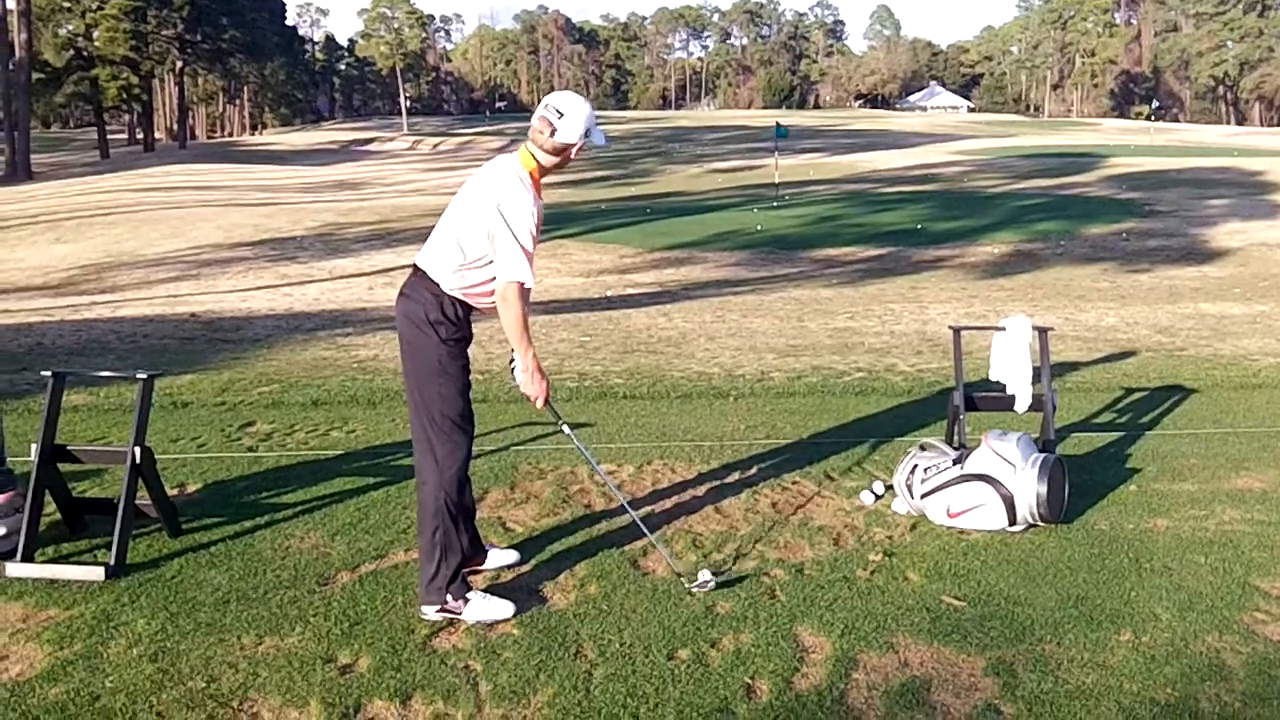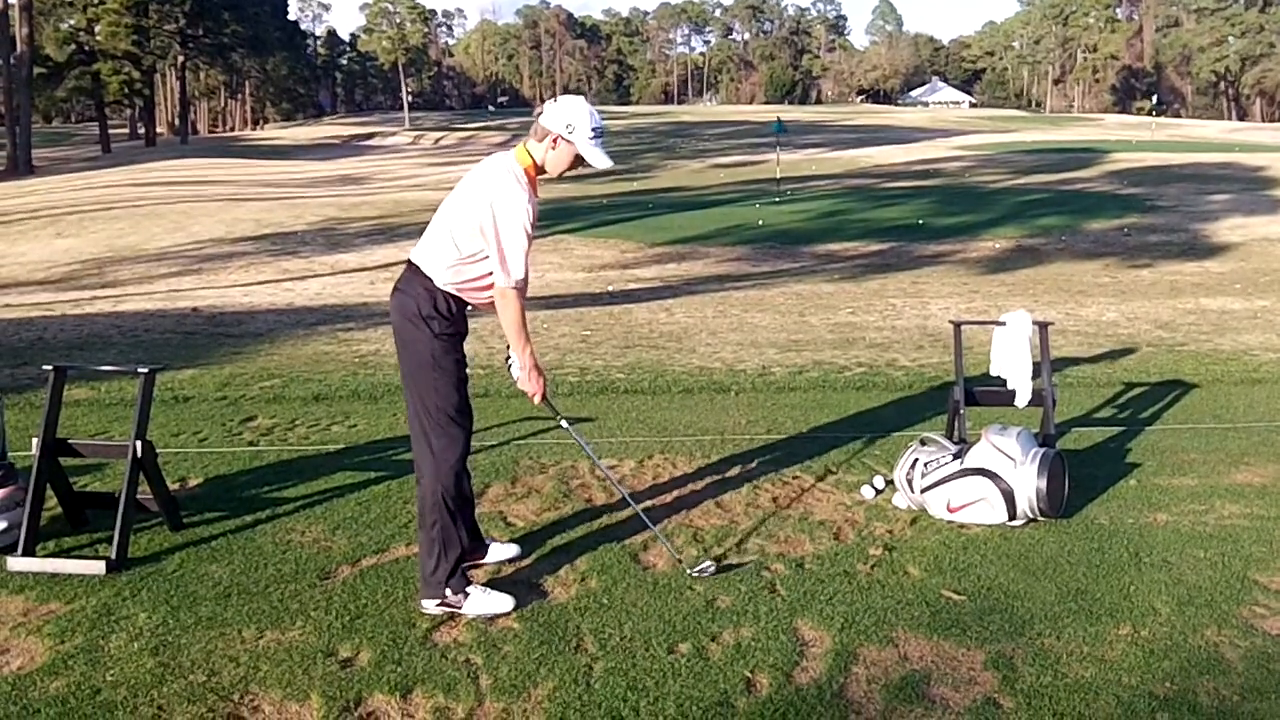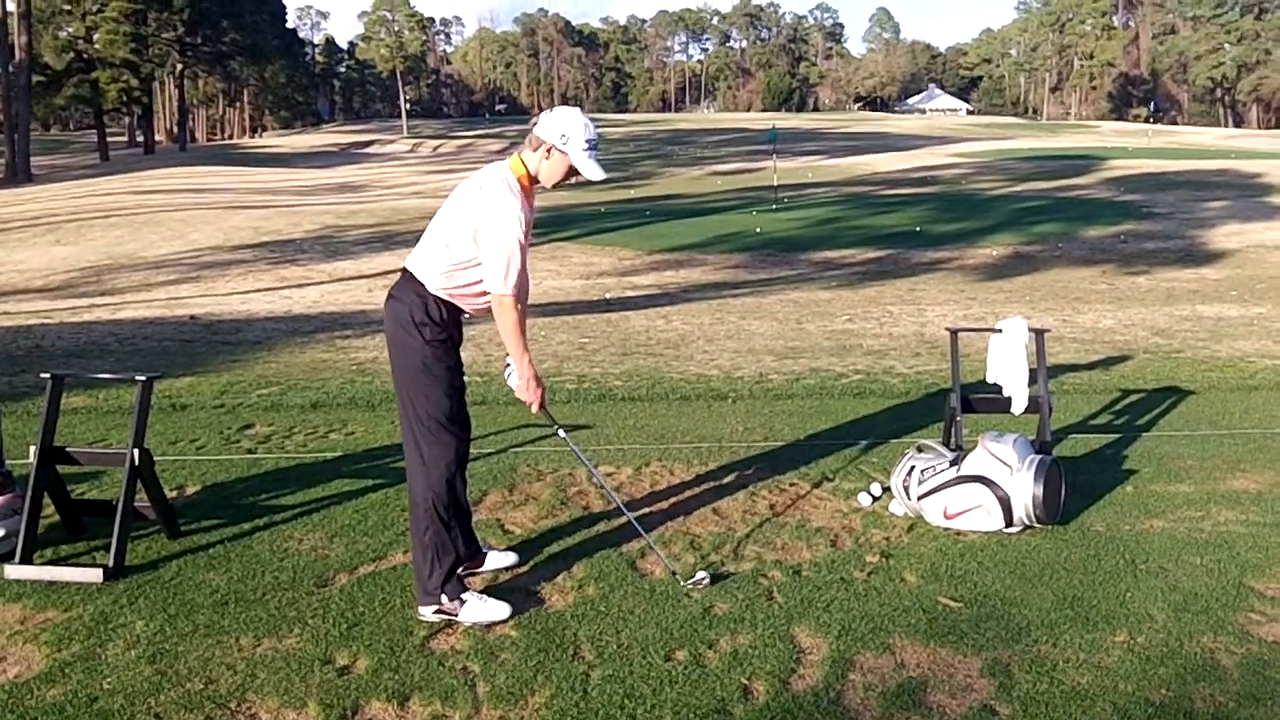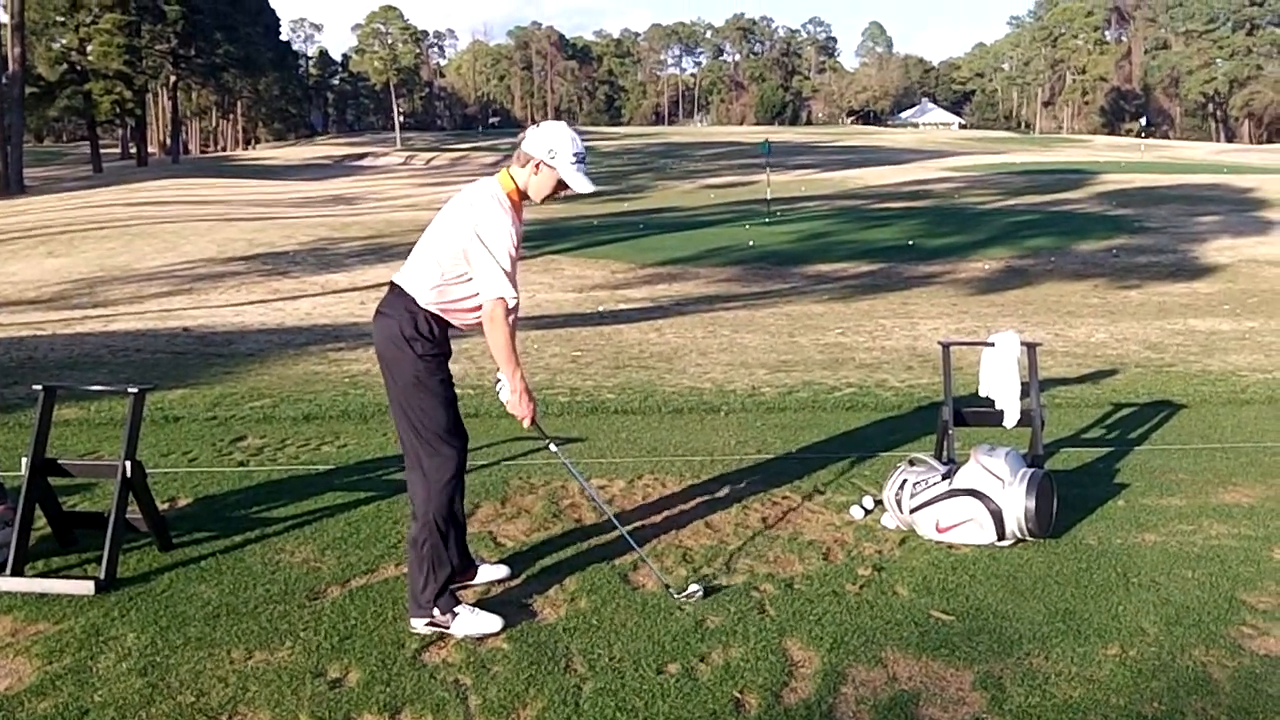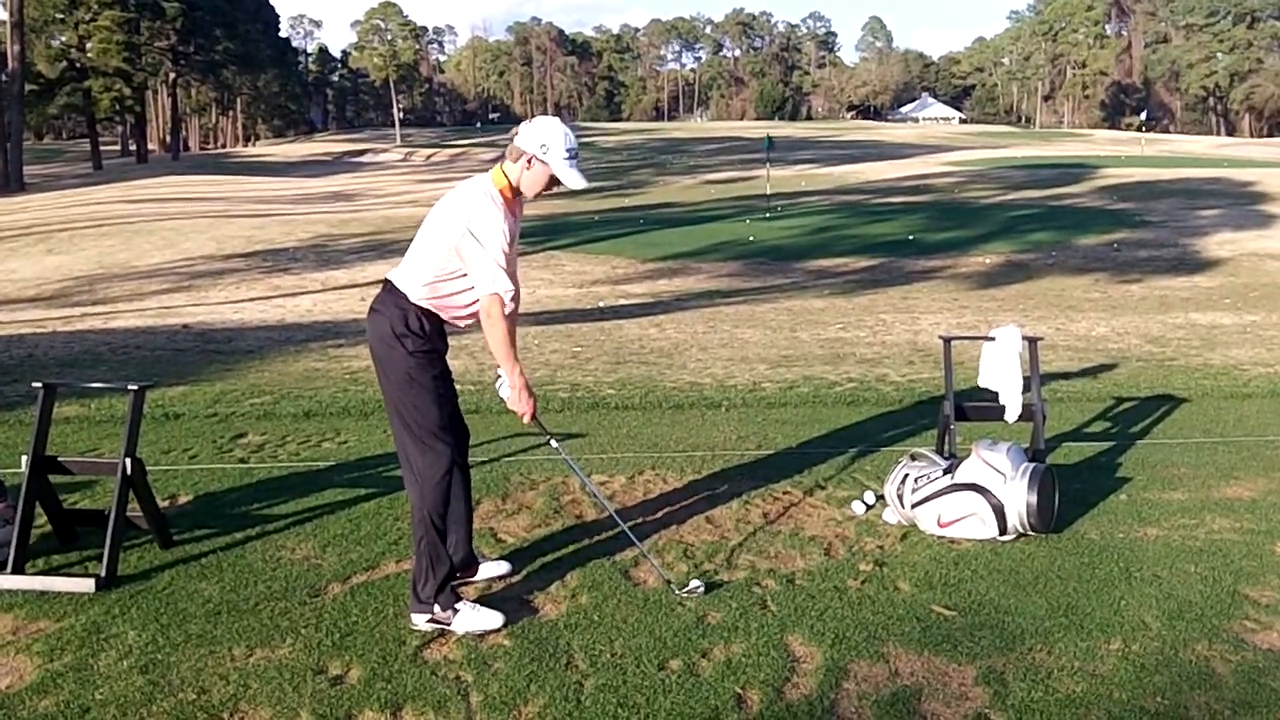
dt=1s
person 1, frame 1
left shoulder: (509, 170)
right shoulder: (519, 194)
left elbow: (512, 280)
right elbow: (510, 291)
left wrist: (523, 353)
right wrist: (530, 365)
left hip: (435, 306)
right hip: (435, 313)
left knee: (455, 438)
right knee: (444, 447)
left ankle: (464, 547)
right ankle: (443, 590)
person 1, frame 2
left shoulder: (507, 168)
right shoulder: (514, 192)
left elbow: (510, 278)
right elbow: (507, 289)
left wrist: (520, 350)
right wrist: (527, 361)
left hip: (433, 303)
right hip: (428, 308)
left knee: (453, 432)
right knee: (443, 442)
left ankle: (464, 541)
right ankle: (443, 585)
person 1, frame 3
left shoulder: (512, 185)
right shoulder: (505, 201)
left elbow: (514, 286)
right elbow: (504, 297)
left wrist: (521, 359)
right wrist: (526, 370)
left hip: (433, 313)
right hip: (421, 316)
left knee: (453, 439)
right knee: (435, 449)
left ankle: (461, 550)
right ankle: (439, 592)
person 1, frame 4
left shoulder: (500, 200)
right shoulder: (493, 213)
left elbow: (500, 302)
right elbow: (495, 310)
left wrist: (510, 374)
right wrist: (517, 384)
left hip: (420, 327)
right hip: (410, 330)
left knee: (449, 447)
right knee: (437, 459)
left ankle: (454, 562)
right ankle: (431, 604)
person 1, frame 5
left shoulder: (504, 201)
right shoulder: (485, 208)
left elbow: (506, 293)
right elbow: (491, 307)
left wrist: (509, 369)
right wrist: (517, 380)
left hip: (419, 326)
right hip: (403, 327)
left knee: (452, 443)
right knee: (433, 456)
left ankle: (457, 558)
right ankle: (432, 600)
